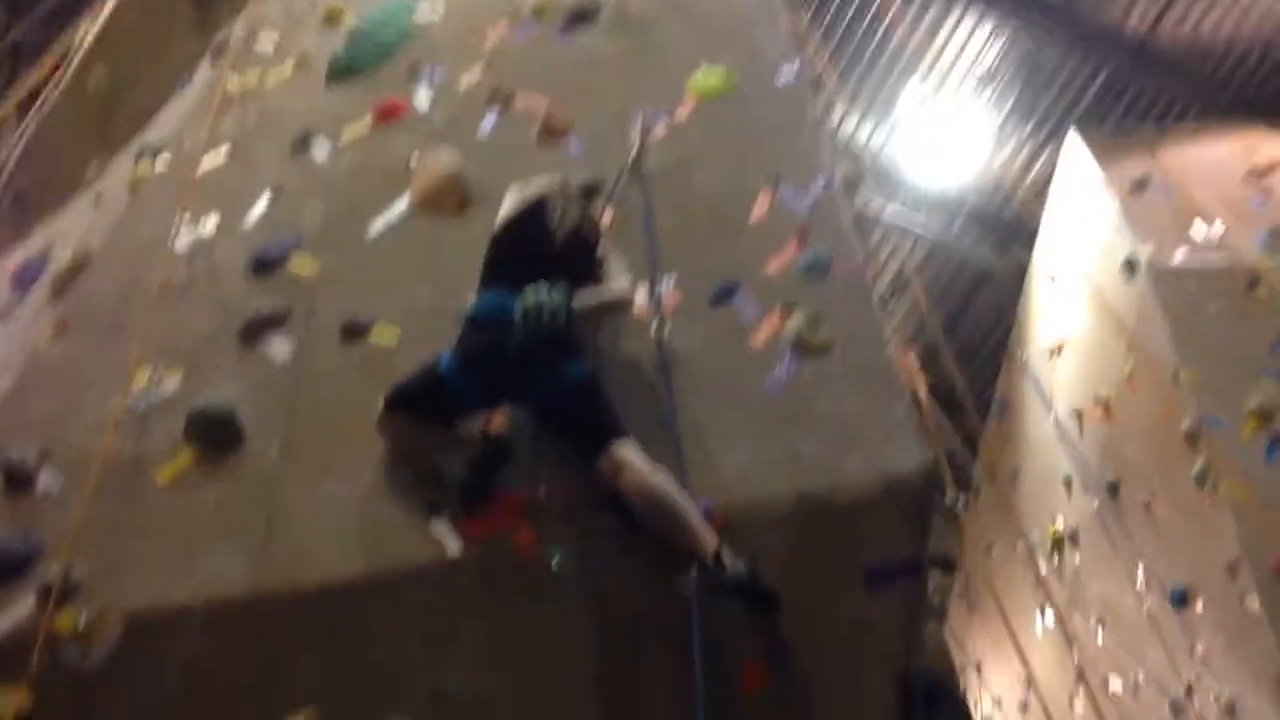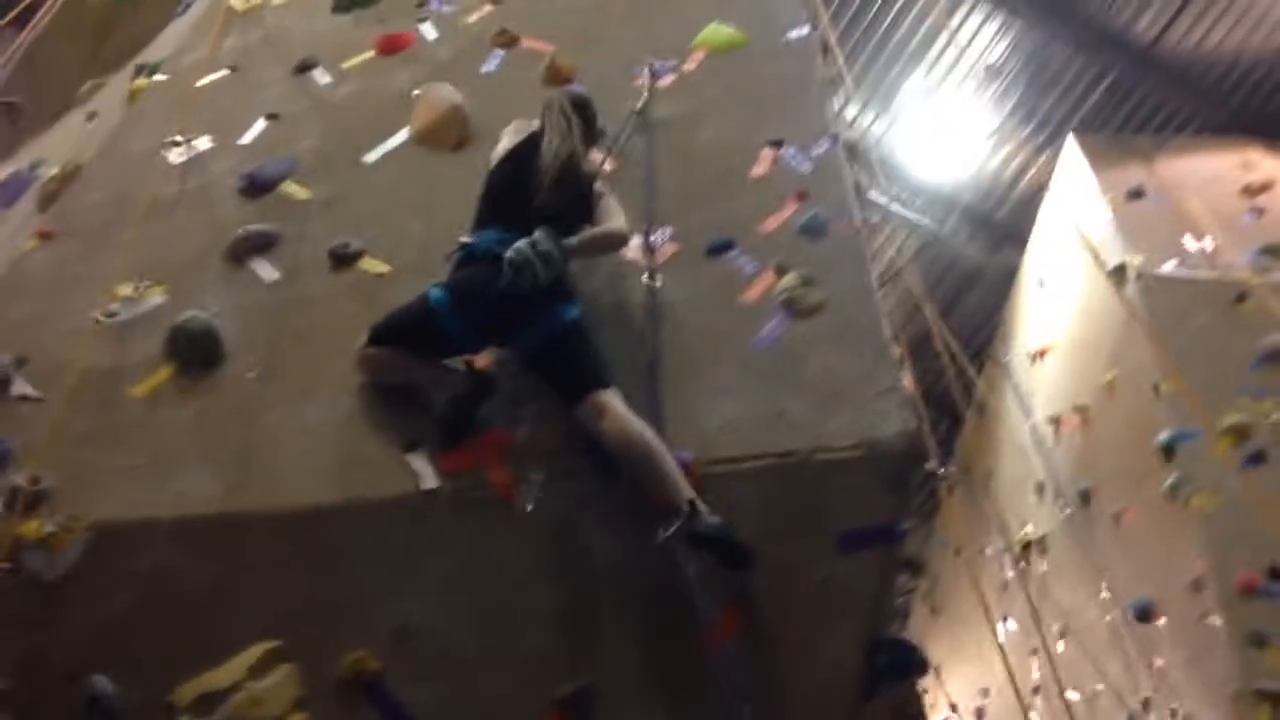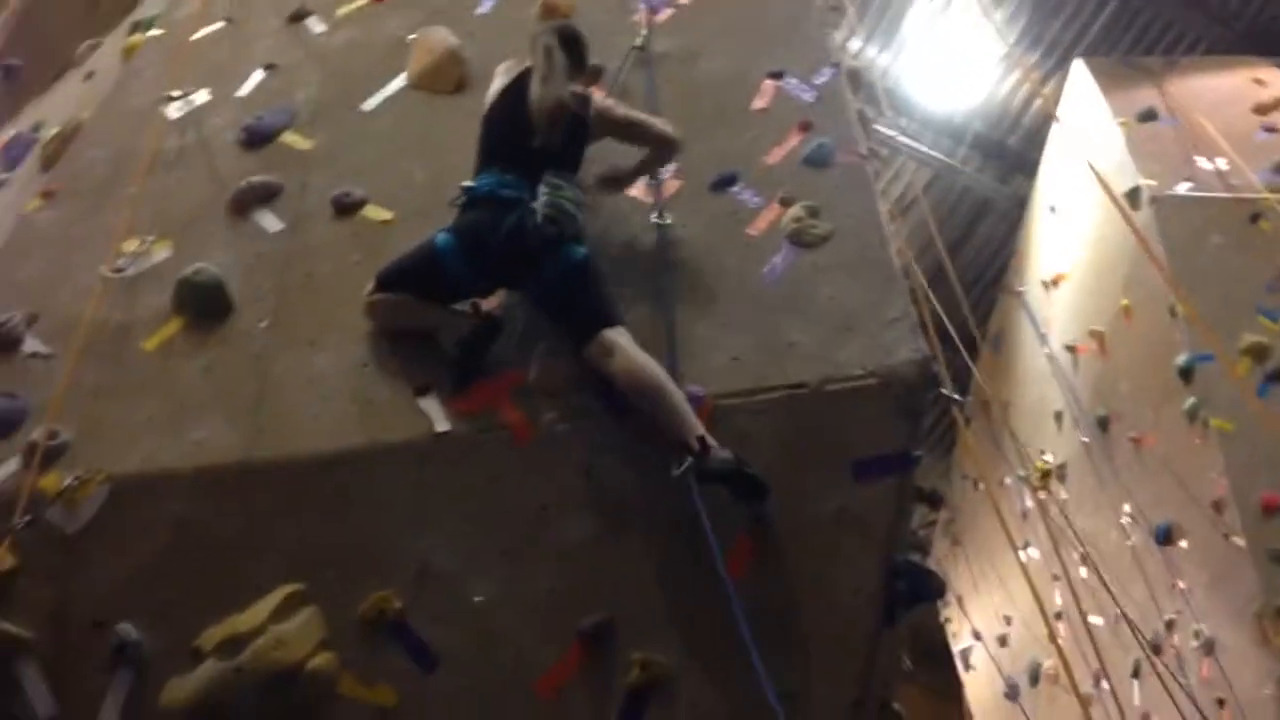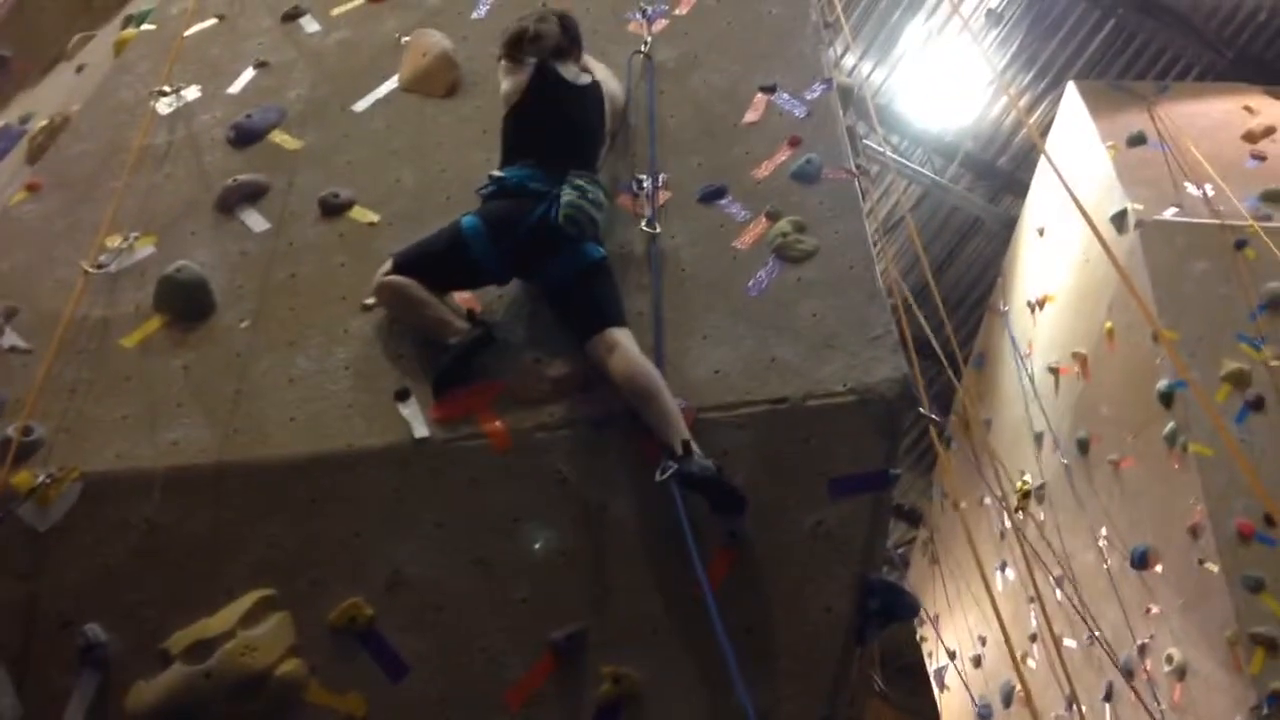
dt=0.7s
person 1, frame 1
left shoulder: (518, 209)
right shoulder: (590, 243)
left wrist: (554, 190)
right wrist: (567, 304)
left hip: (486, 344)
right hip: (552, 352)
left knee: (392, 422)
right knee: (621, 460)
left ankle: (482, 446)
right ankle: (719, 562)
person 1, frame 2
left shoulder: (515, 140)
right shoulder: (590, 185)
right elbow: (617, 231)
right wrist: (558, 251)
left hip: (477, 283)
right hip: (542, 297)
left knee: (372, 356)
right knee: (604, 406)
left ankle: (463, 382)
right ankle: (691, 512)
person 1, frame 3
left shoulder: (506, 78)
right shoulder: (590, 110)
right elbow: (668, 139)
right wrist: (623, 178)
left hip: (482, 227)
right hip: (549, 238)
left knee: (380, 302)
right knee: (612, 346)
left ankle: (467, 326)
right ankle: (707, 451)
person 1, frame 4
left shoulder: (519, 73)
right shoulder: (606, 92)
left wrist: (533, 40)
right wrist: (584, 58)
left hip: (511, 216)
right hip: (573, 230)
left knee: (390, 281)
right knee: (615, 344)
left ankle: (462, 333)
right ankle: (689, 455)
